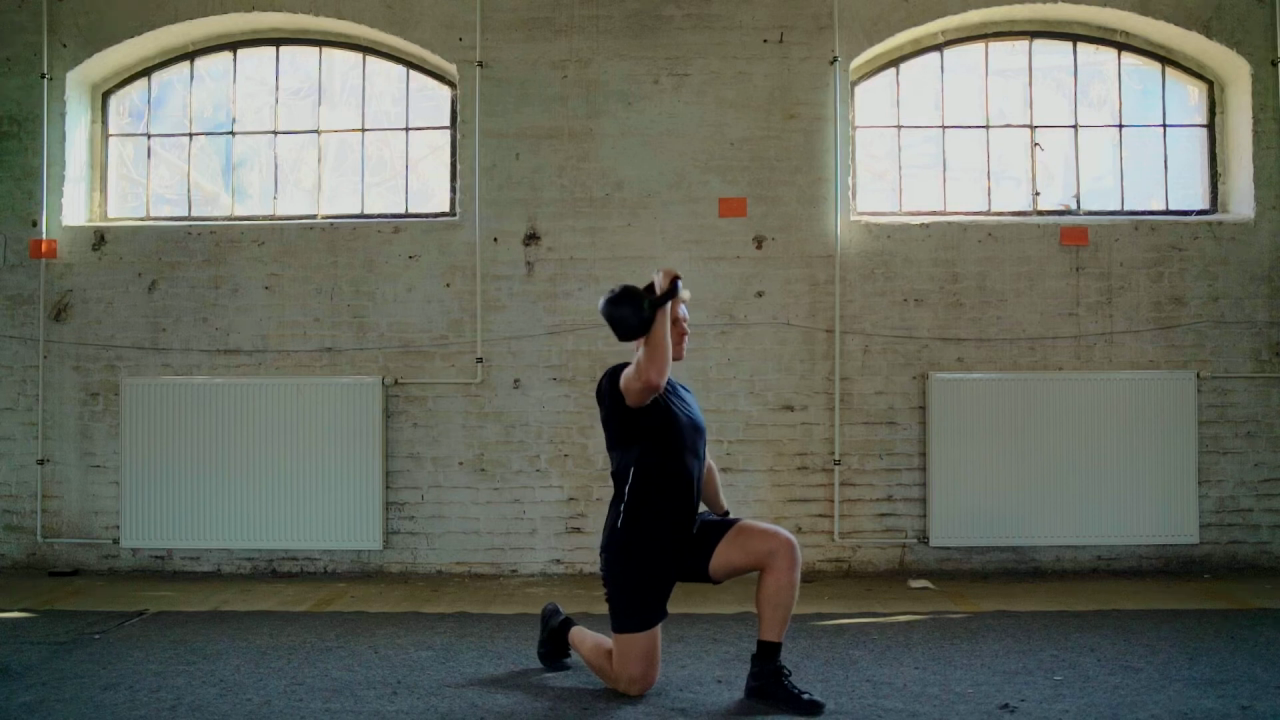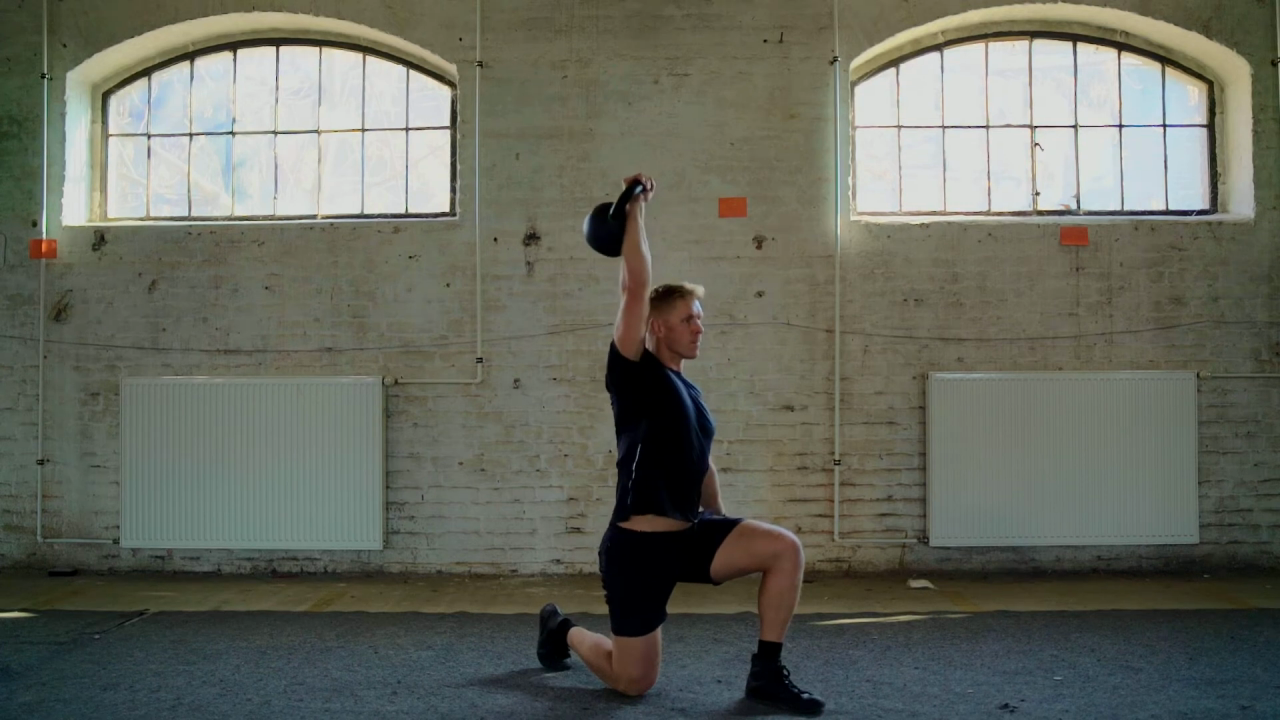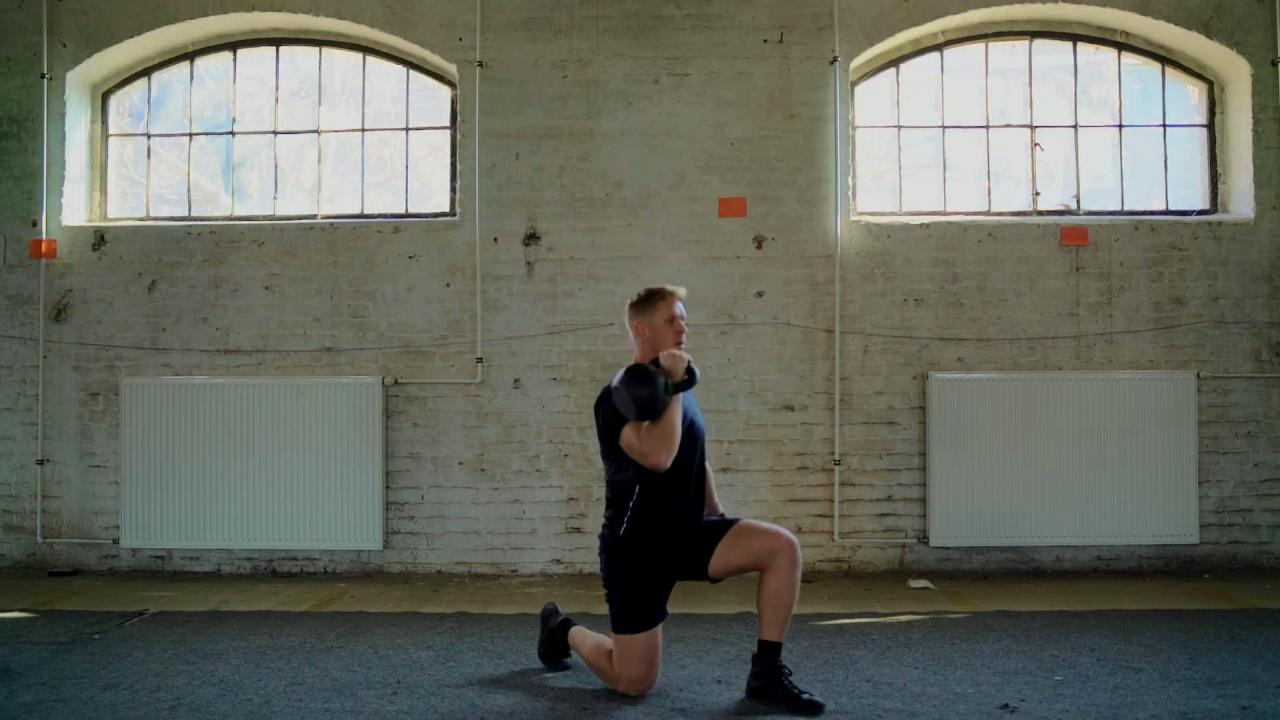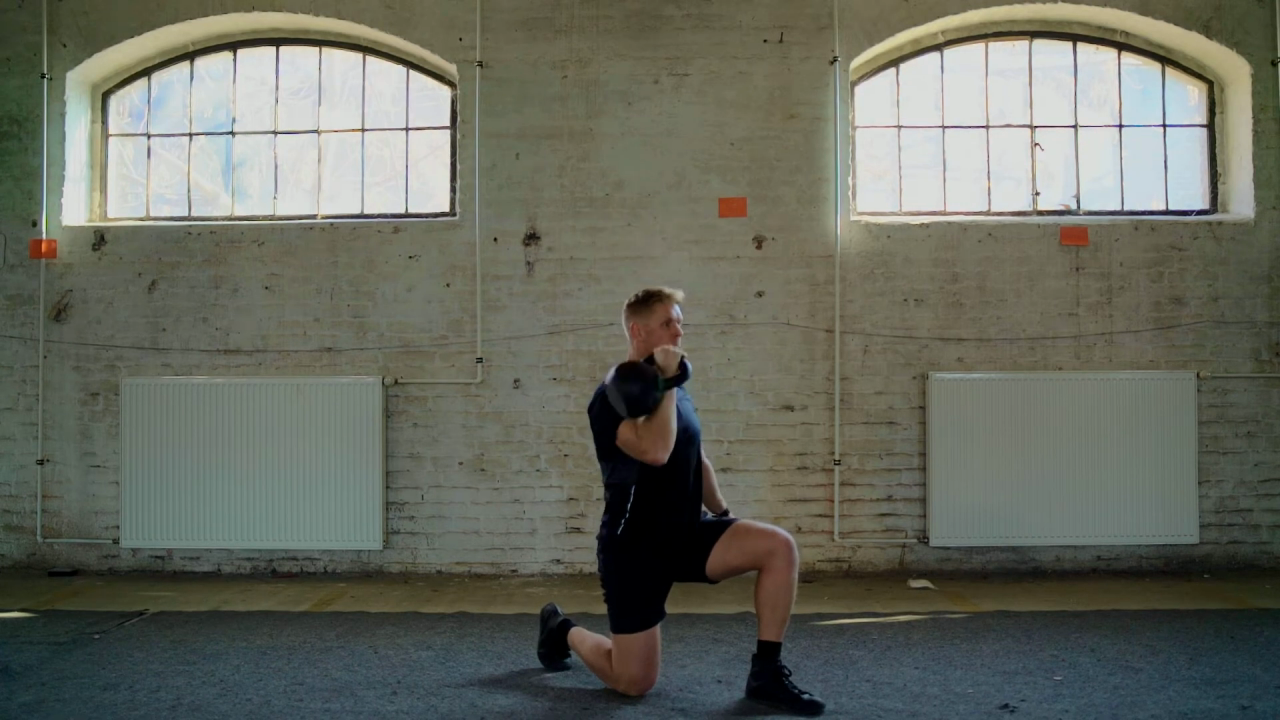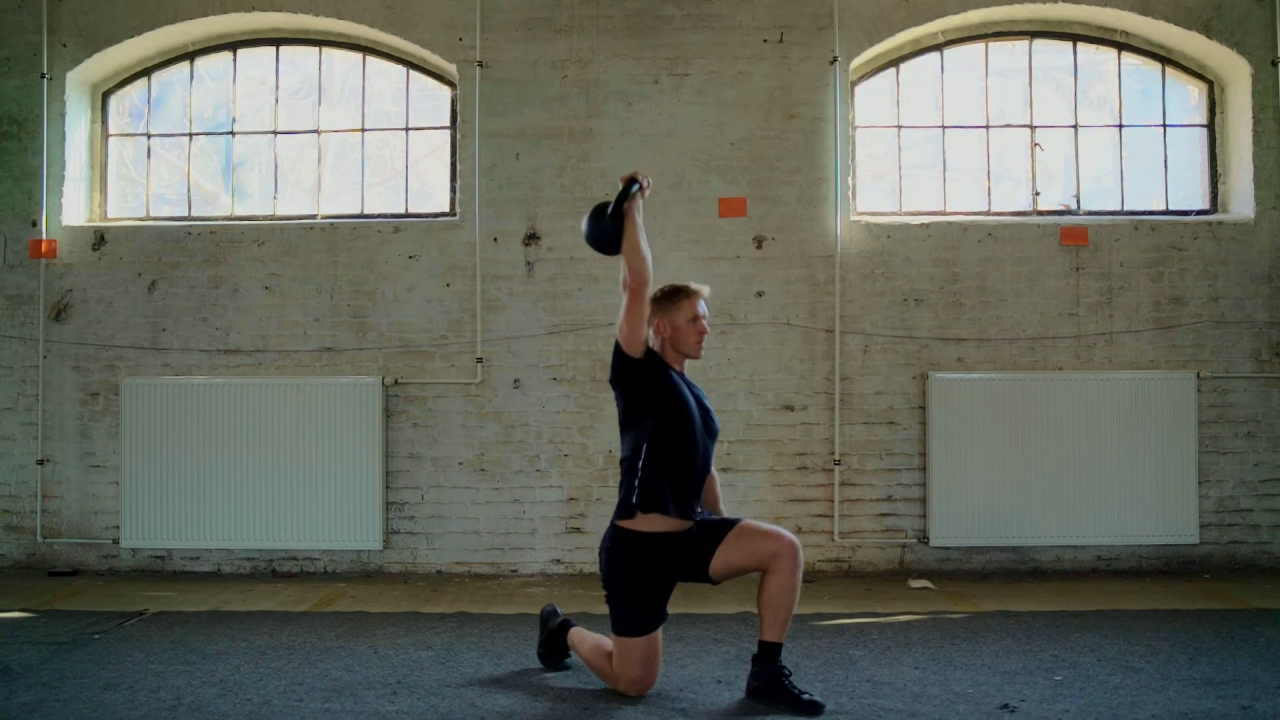
dt=1s
person 1, frame 1
left shoulder: (682, 392)
right shoulder: (618, 383)
right elbow: (653, 377)
left wrist: (723, 518)
right wrist: (660, 302)
left hip: (687, 534)
right hip: (636, 547)
left knee: (781, 547)
right knee: (635, 681)
left ankle: (766, 674)
right ankle: (563, 629)
person 1, frame 2
left shoulder: (688, 392)
right shoulder: (633, 373)
right elbow: (635, 288)
left wrist: (722, 528)
right wrist: (634, 209)
left hip: (687, 536)
right hip: (637, 548)
left knee: (784, 549)
left ankle: (766, 673)
right ankle: (562, 630)
person 1, frame 3
left shoulder: (676, 389)
right shoulder: (619, 397)
right elbow: (659, 456)
left wrist: (719, 521)
right wrist: (670, 383)
left hip: (686, 533)
right hip: (636, 547)
left knee: (782, 547)
right knee: (635, 682)
left ankle: (766, 673)
right ankle: (564, 630)
person 1, frame 4
left shoulder: (676, 392)
right shoulder: (612, 399)
right elbow: (657, 453)
left wrist: (724, 516)
right wrist: (664, 378)
left hip: (685, 533)
right hip: (633, 548)
left knee: (779, 546)
right knee: (634, 682)
left ankle: (766, 673)
right ankle: (564, 631)
person 1, frame 5
left shoulder: (692, 394)
right shoulder: (640, 373)
right elbow: (636, 288)
left wrist: (721, 538)
right wrist: (633, 209)
left hip: (687, 535)
right hip: (637, 548)
left knee: (784, 549)
left ankle: (766, 673)
right ankle: (562, 630)
